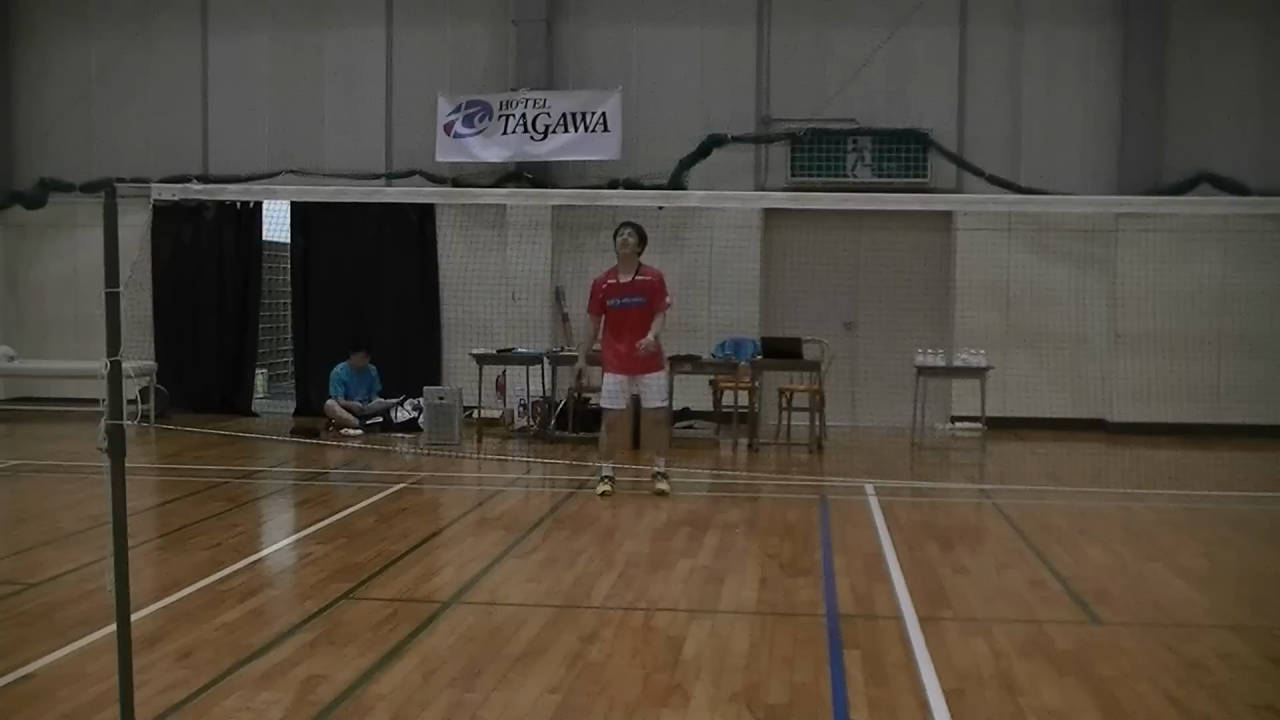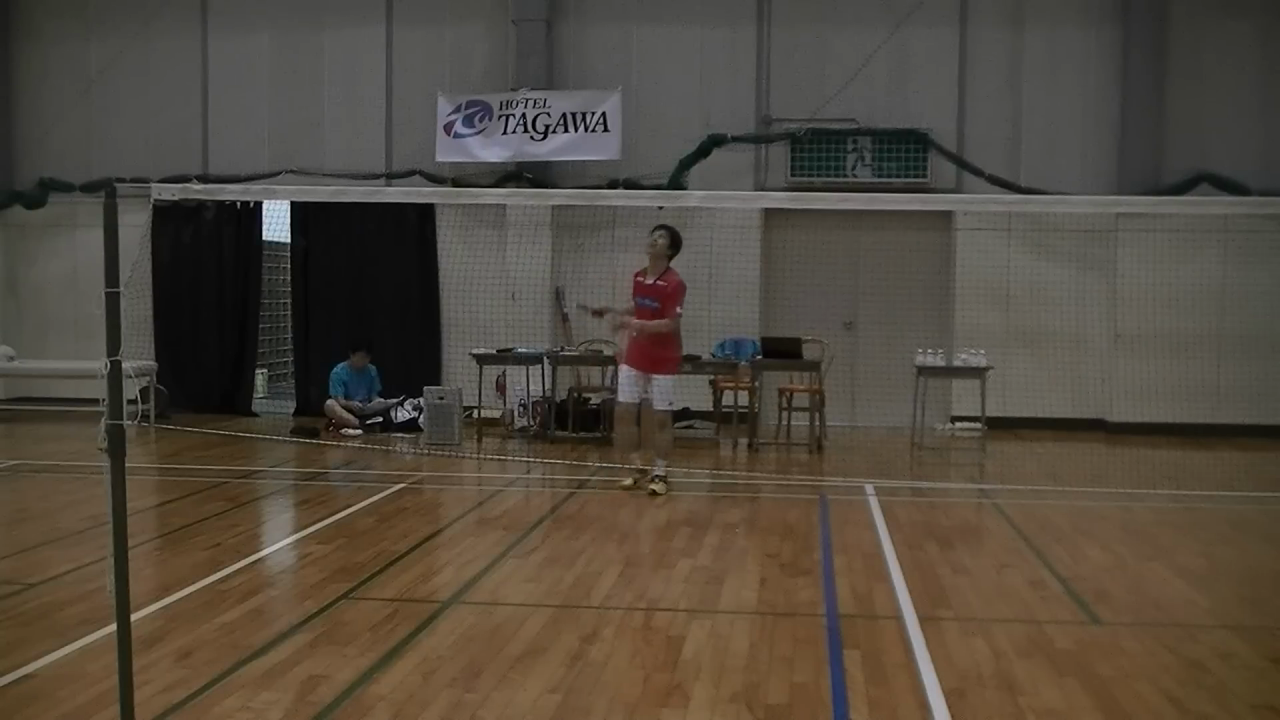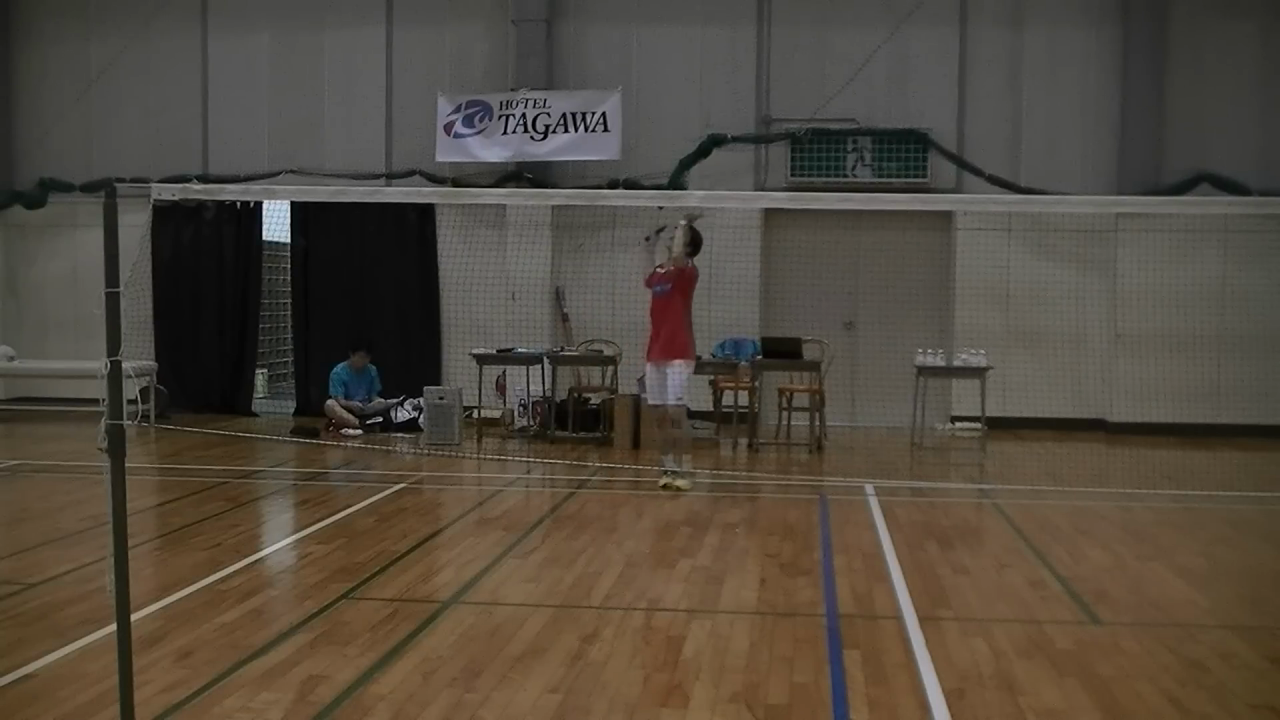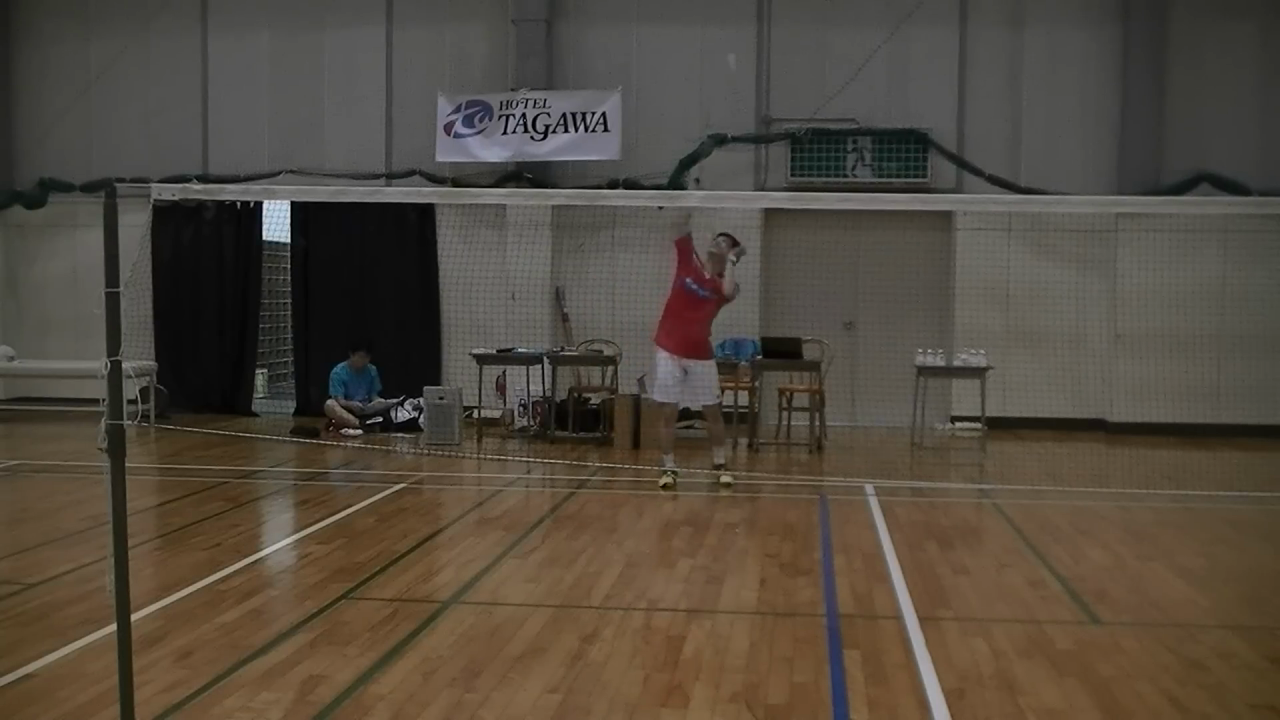
dt=0.4s
person 1, frame 1
left shoulder: (654, 279)
right shoulder: (602, 283)
left elbow: (660, 316)
right elbow: (594, 323)
left wrist: (652, 337)
right wrist: (582, 357)
left hip: (650, 361)
right hip: (615, 363)
left knee: (657, 417)
right knee: (611, 420)
left ankle: (660, 471)
right ankle: (606, 474)
person 1, frame 2
left shoulder: (674, 284)
right shoulder: (638, 277)
left elbow: (671, 324)
left wrist: (634, 324)
right wrist: (614, 312)
left hip: (664, 361)
right hip: (634, 358)
left knee: (661, 419)
right knee: (623, 413)
left ankle: (660, 473)
right ankle: (637, 468)
person 1, frame 3
left shoulder: (687, 270)
right shoulder: (658, 271)
left elbow: (677, 256)
left wrist: (681, 226)
left hip: (679, 353)
right hip: (655, 353)
left knee: (675, 412)
right knee: (659, 415)
left ankle: (684, 469)
right ankle: (669, 467)
person 1, frame 4
left shoulder: (727, 285)
right shoulder: (689, 260)
left elbow: (729, 292)
right elbow: (681, 228)
left wrist: (732, 261)
right wrist: (689, 212)
left hip: (701, 354)
right hip: (669, 350)
left knee: (712, 412)
right knee: (668, 413)
left ankle: (720, 465)
right ankle: (669, 468)
